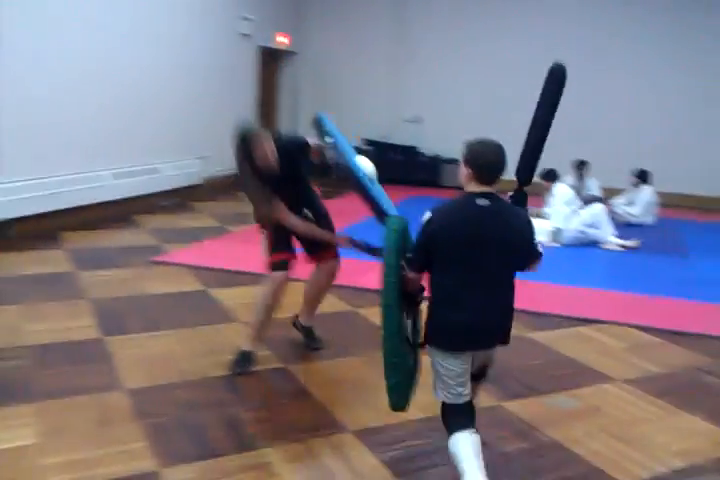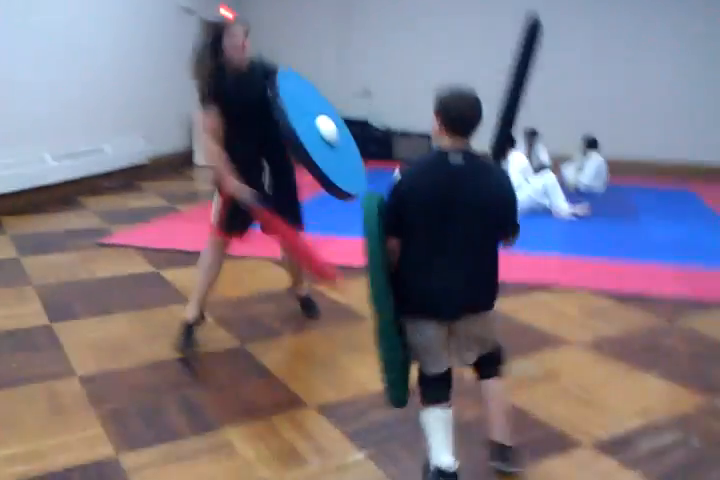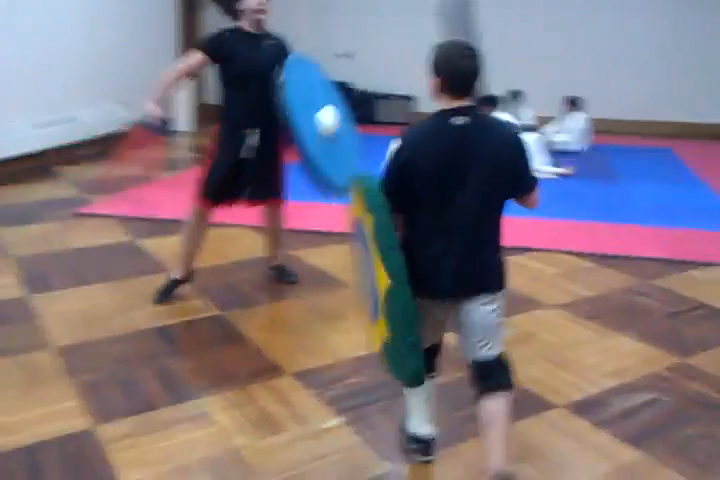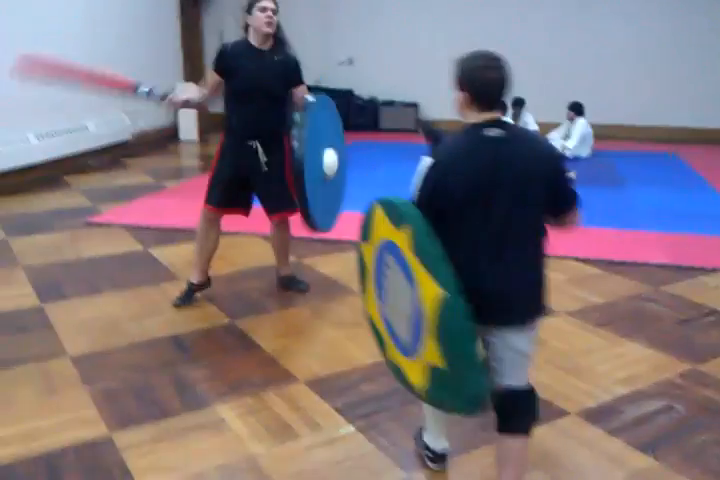
dt=0.2s
person 1, frame 1
left shoulder: (440, 216)
right shoulder: (517, 218)
left elbow: (414, 274)
right elbow: (531, 263)
left hip: (448, 326)
right hip: (494, 324)
left knee: (455, 407)
right knee: (477, 367)
right ankle: (471, 435)
person 1, frame 2
left shoulder: (411, 176)
right shoulder: (495, 178)
left elbow: (391, 242)
right elbow: (509, 238)
left wrist: (394, 283)
left hip: (422, 295)
right hip: (475, 294)
left knee: (433, 377)
right knee: (486, 358)
right ankle: (501, 447)
person 1, frame 3
left shoulder: (411, 142)
right shoulder: (504, 137)
left elbow: (392, 216)
right elbow: (529, 198)
left hip: (423, 271)
right hip: (480, 272)
left knee: (420, 349)
right knee: (489, 363)
left ankle: (420, 434)
person 1, frame 4
left shoulder: (443, 159)
right shoulder: (541, 152)
right elbow: (568, 218)
left hip: (458, 293)
right hip: (517, 295)
right knee: (514, 392)
left ankle: (434, 445)
person 2, frame 1
left shoulder: (292, 146)
right shoulder: (255, 180)
left elbow: (319, 152)
right elbow: (287, 219)
right wrist: (329, 238)
left hip: (307, 206)
right hip: (280, 220)
left knee: (329, 265)
right knee: (279, 276)
left ankle: (303, 319)
right ankle: (249, 348)
person 2, frame 2
left shoulder: (268, 73)
right shoulder: (217, 86)
right elbow: (211, 140)
right wrist: (229, 180)
left hip: (277, 163)
right hip: (239, 168)
left knee: (291, 230)
right knee: (220, 238)
left ankle: (300, 290)
right ankle: (193, 313)
person 2, frame 3
left shoulder: (277, 46)
right shoulder: (224, 40)
right elbow: (181, 69)
right wrist: (156, 101)
left hip: (269, 134)
right hip: (233, 134)
left knee: (271, 202)
right knee: (203, 204)
left ankle: (275, 263)
right ankle: (180, 273)
person 2, frame 4
left shoulder: (287, 61)
right shoulder: (229, 54)
left elbow: (303, 106)
right elbow: (207, 93)
right wrist: (185, 98)
left hip: (273, 146)
right hip: (235, 144)
left knee: (280, 214)
right knee: (211, 212)
left ankle: (284, 273)
right ankle: (199, 278)
